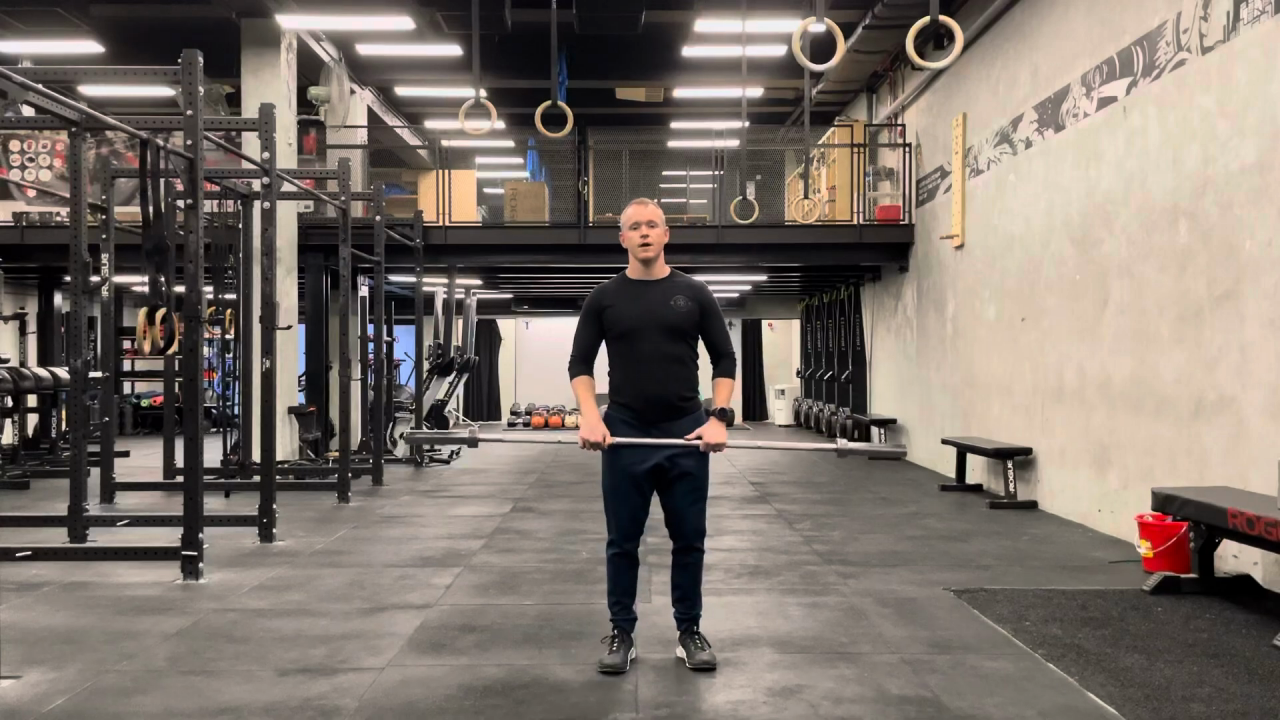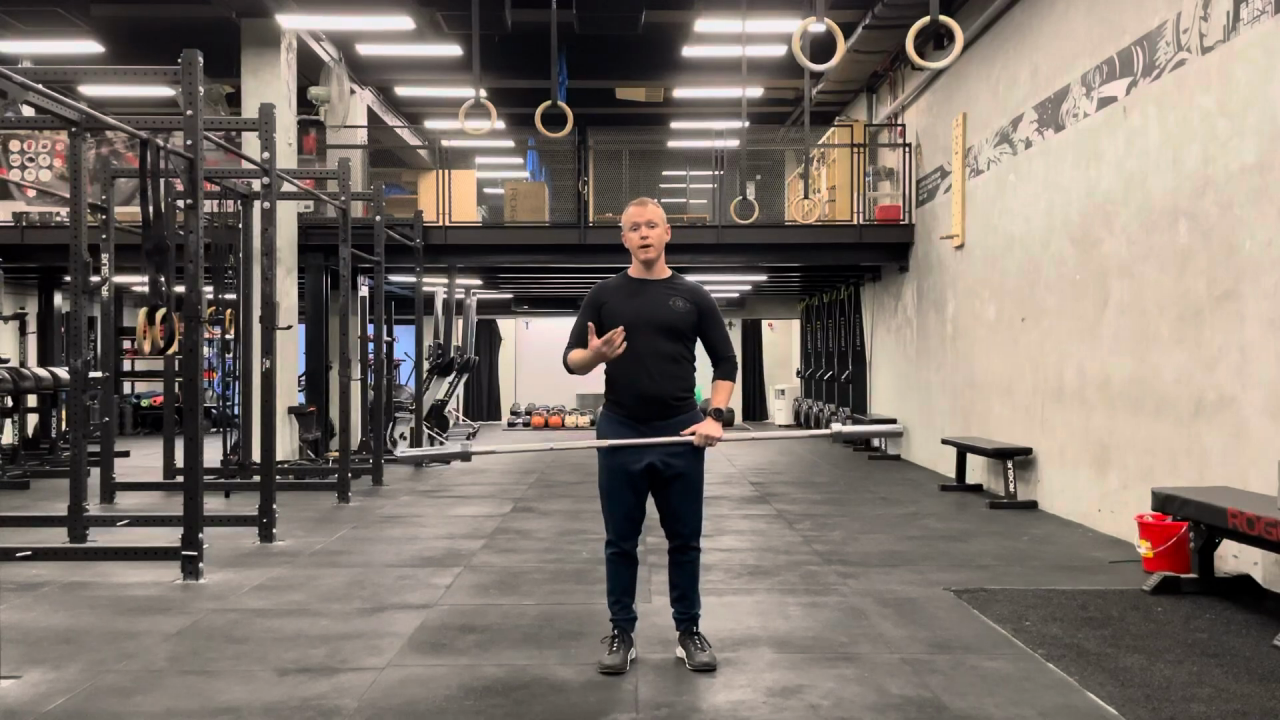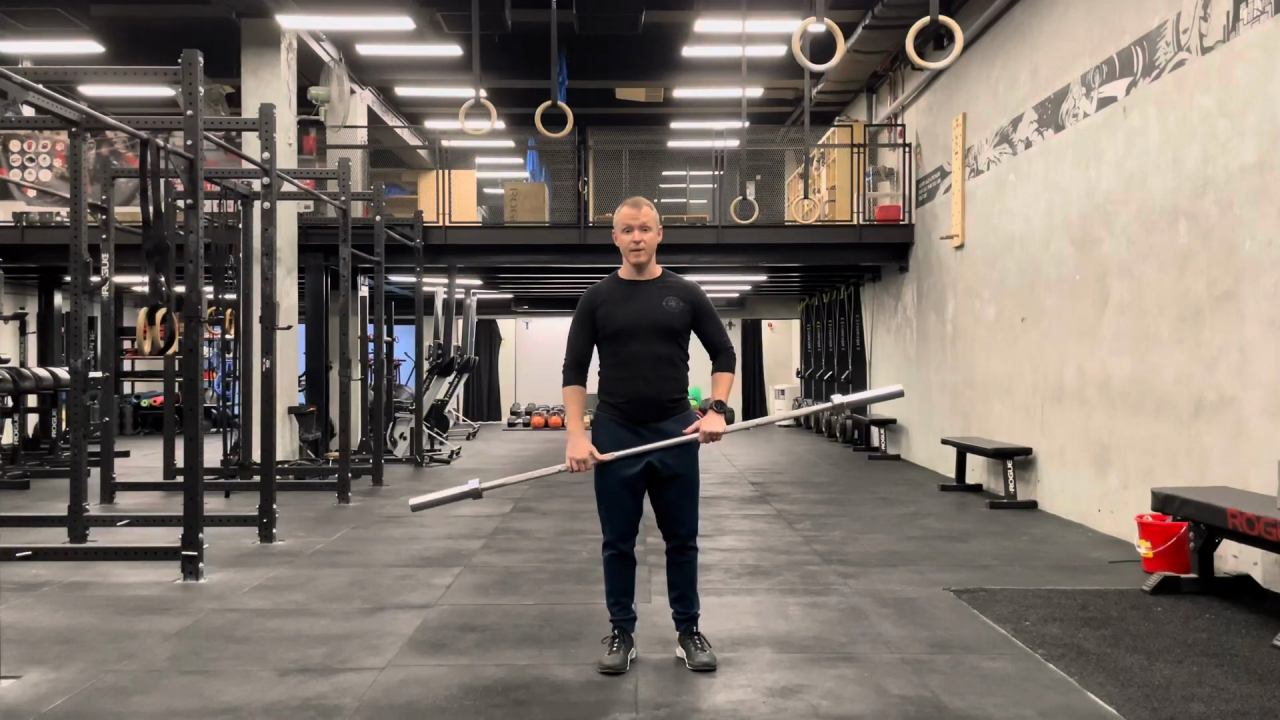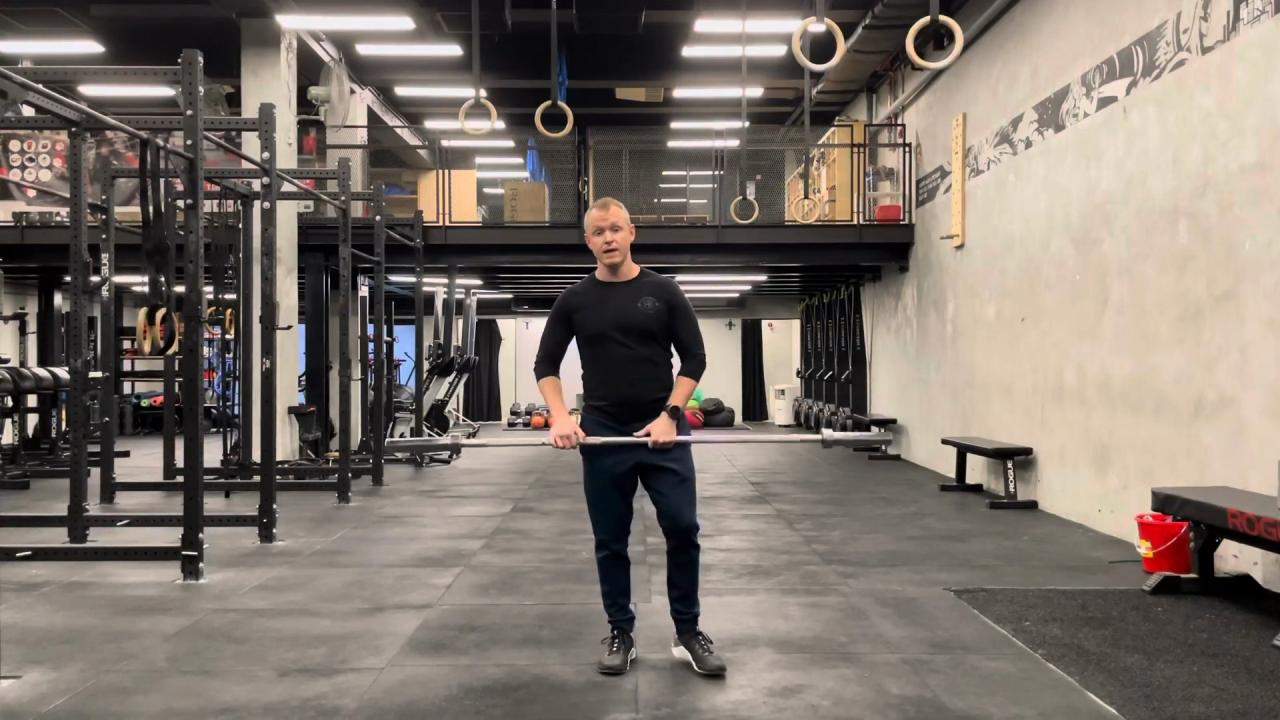
dt=0.5s
person 1, frame 1
left shoulder: (694, 293)
right shoulder: (604, 297)
left elbow: (724, 359)
right elbow: (580, 363)
left wrist: (719, 417)
right wrist: (590, 416)
left hip: (686, 433)
right hip: (625, 433)
left knee: (689, 538)
right knee: (622, 540)
left ankle: (689, 631)
right ankle: (621, 632)
person 1, frame 2
left shoulder: (693, 296)
right shoulder: (604, 294)
left elbow: (725, 361)
right elbow: (572, 356)
left wrist: (714, 415)
right wrist: (593, 354)
left hip: (680, 432)
right hip: (620, 430)
left knee: (685, 539)
right knee: (621, 540)
left ankle: (688, 631)
right ankle: (622, 632)
person 1, frame 3
left shoulder: (686, 294)
right shoulder: (596, 299)
left elbow: (723, 353)
right elbow: (574, 370)
left wrist: (717, 409)
right wrist: (576, 434)
left hip: (675, 431)
right hip: (616, 433)
left knee: (682, 539)
right knee: (618, 541)
left ankle: (688, 631)
right ankle: (622, 633)
person 1, frame 4
left shoulder: (664, 291)
right shoulder: (574, 301)
left elbow: (694, 357)
right elbow: (546, 364)
left wrist: (671, 414)
right wrist: (559, 416)
left hip: (662, 431)
right hip: (602, 436)
left knee: (683, 531)
right knee: (610, 542)
left ankle: (687, 631)
right ankle: (621, 634)
